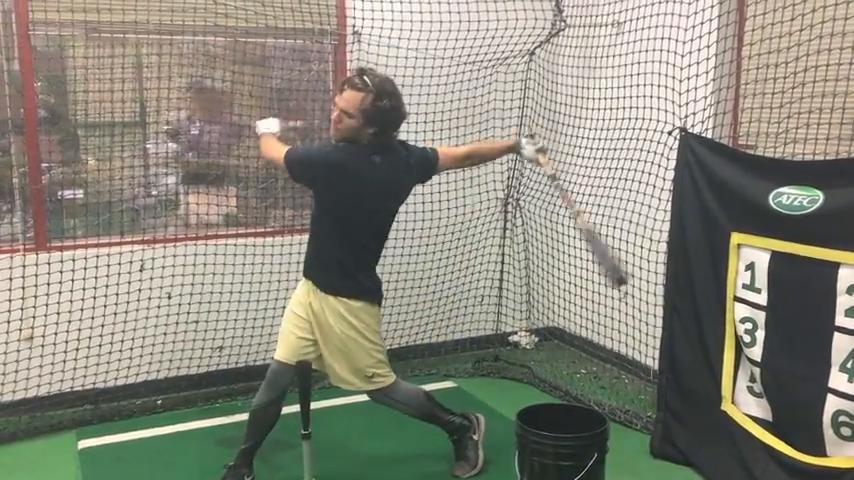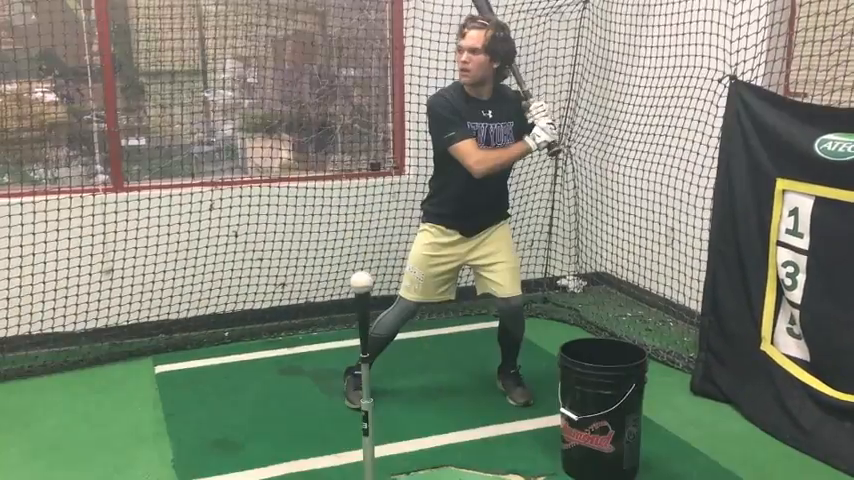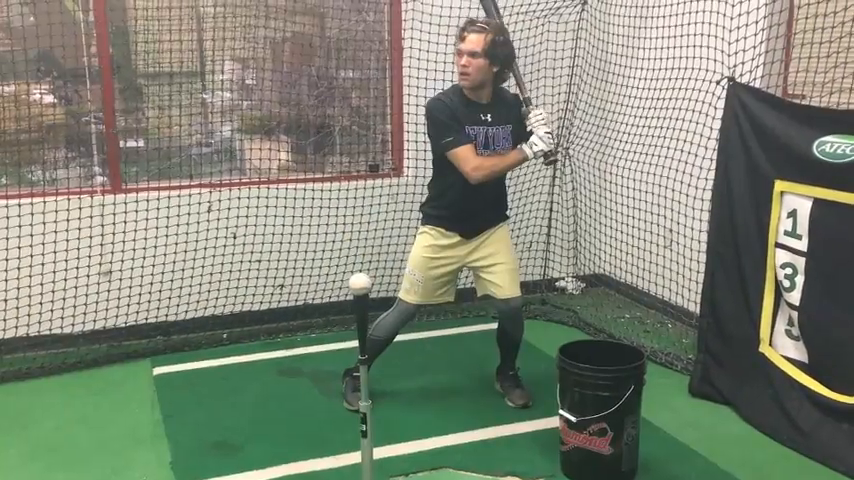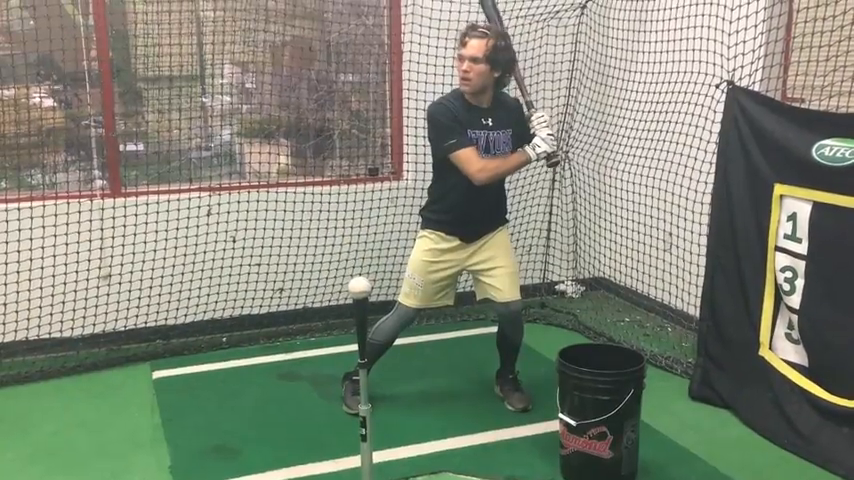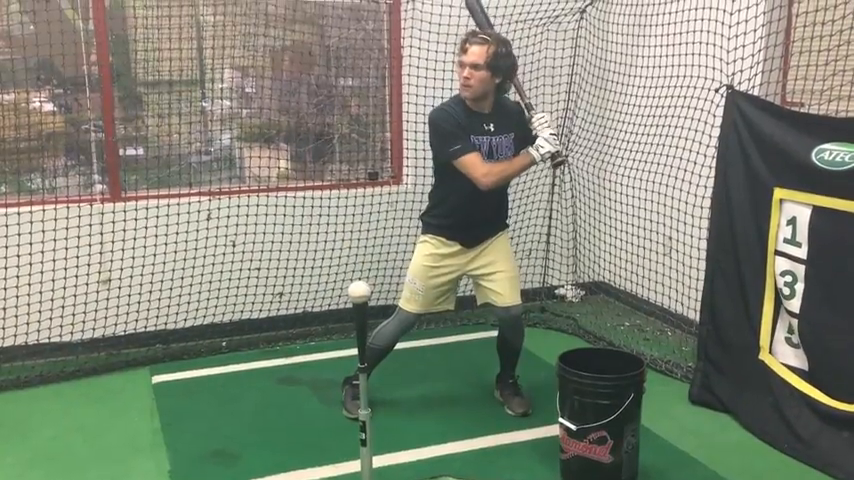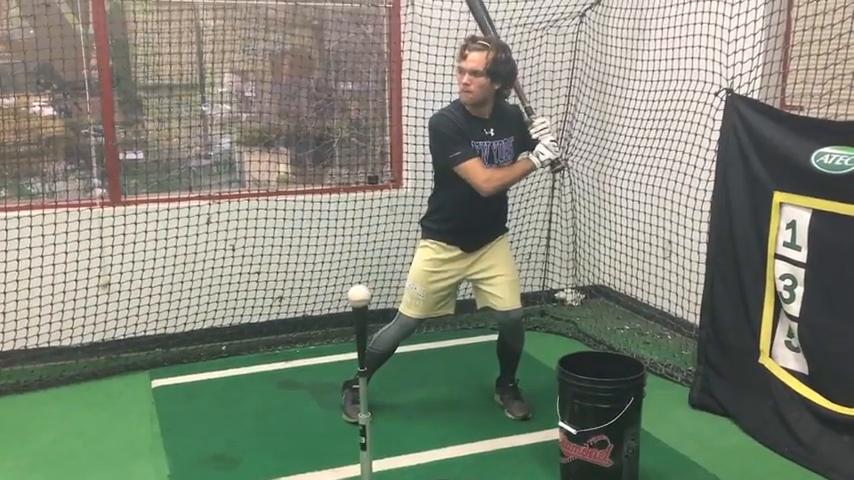
dt=0.2s
person 1, frame 1
left shoulder: (335, 162)
left elbow: (273, 152)
right elbow: (461, 155)
left wrist: (266, 129)
left hip: (347, 298)
right hip: (315, 288)
left knee: (379, 385)
right knee: (278, 377)
left ankle: (462, 427)
person 1, frame 2
left shoulder: (511, 103)
right shoulder: (442, 104)
left elbow: (524, 148)
right elbow: (478, 163)
left wrist: (540, 131)
right wrist: (531, 142)
left hip: (491, 227)
right hip: (443, 229)
left knee: (511, 304)
right knee: (405, 307)
left ankle: (509, 372)
right ankle: (357, 372)
person 1, frame 3
left shoulder: (511, 105)
right shoulder: (442, 107)
left elbow: (526, 154)
right elbow: (474, 170)
left wrist: (540, 136)
right wrist: (528, 150)
left hip: (491, 228)
right hip: (442, 230)
left knee: (511, 305)
right knee: (405, 309)
left ankle: (507, 374)
right ankle: (356, 374)
person 1, frame 4
left shoulder: (511, 109)
right shoulder: (443, 111)
left elbow: (527, 157)
right elbow: (478, 172)
left wrist: (541, 137)
right wrist: (531, 152)
left hip: (491, 232)
right hip: (442, 234)
left knee: (511, 308)
right knee: (404, 313)
left ankle: (507, 378)
right ankle: (355, 377)
person 1, frame 5
left shoulder: (512, 113)
right shoulder: (444, 117)
left elbow: (532, 155)
right elbow: (485, 176)
left wrist: (544, 137)
right wrist: (535, 153)
left hip: (491, 236)
right hip: (442, 238)
left knee: (511, 313)
right knee: (405, 317)
left ankle: (507, 382)
right ankle: (355, 381)
person 1, frame 6
left shoulder: (511, 117)
right shoulder: (445, 123)
left elbow: (544, 157)
right elbow: (486, 183)
left wrist: (543, 140)
right wrist: (535, 159)
left hip: (491, 241)
right hip: (442, 243)
left knee: (511, 317)
right knee: (406, 322)
left ankle: (507, 385)
right ankle: (356, 386)
